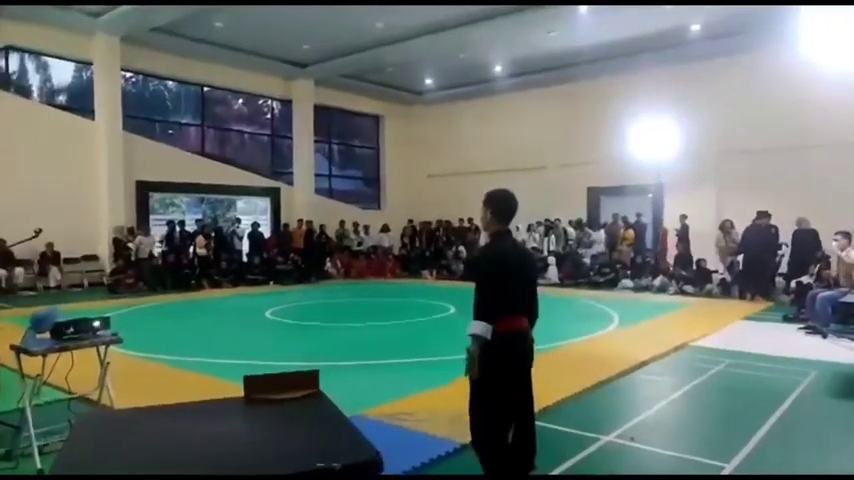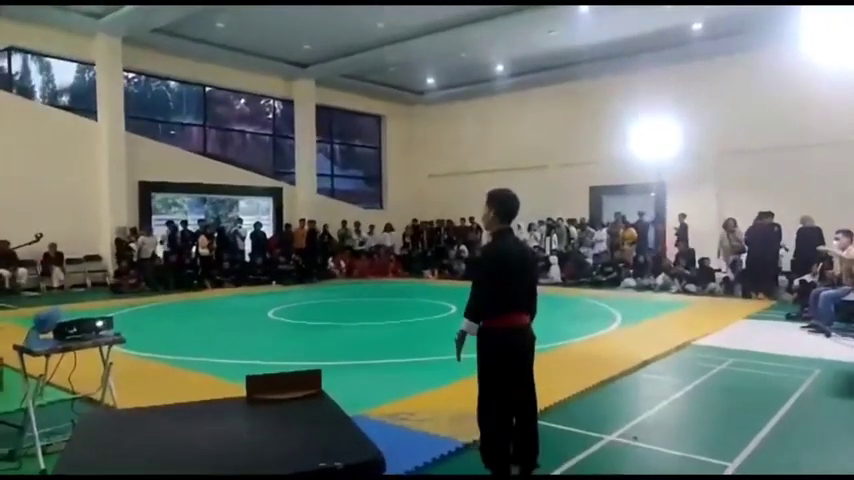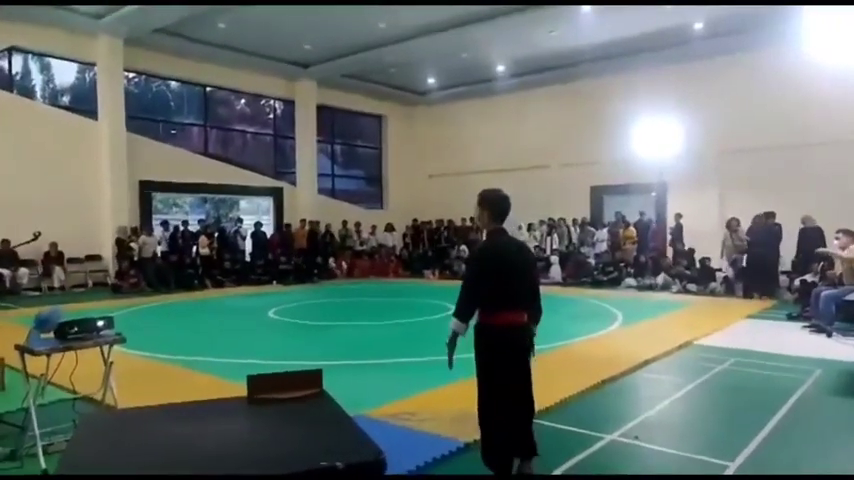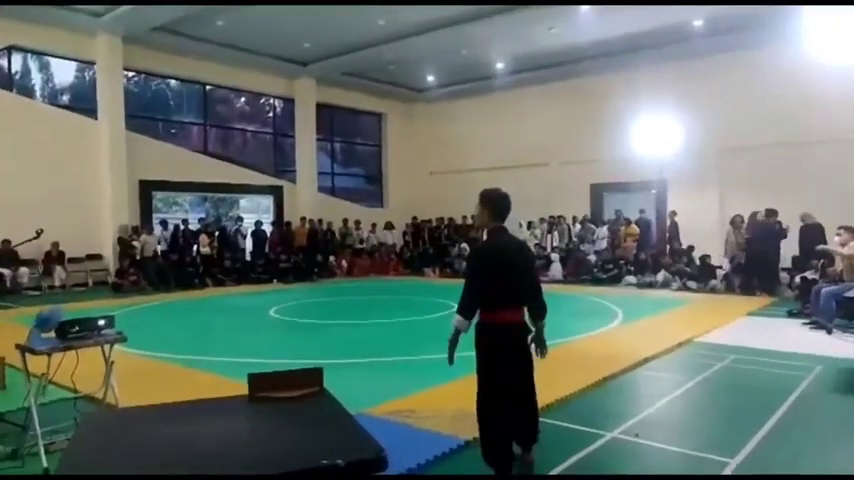
dt=0.3s
person 1, frame 1
left shoulder: (488, 254)
right shoulder: (524, 254)
left elbow: (485, 304)
left wrist: (475, 343)
left hip: (496, 341)
right hip: (521, 338)
left knee: (486, 412)
right knee: (520, 407)
left ankle: (499, 469)
right ankle: (521, 466)
person 1, frame 2
left shoulder: (490, 252)
right shoulder: (525, 251)
left elbow: (480, 298)
left wrist: (464, 331)
left hip: (495, 336)
right hip: (522, 333)
left knee: (494, 406)
right knee: (524, 401)
left ankle: (501, 468)
right ankle: (526, 466)
person 1, frame 3
left shoulder: (483, 252)
right shoulder: (522, 249)
left elbow: (469, 296)
right elbow: (533, 295)
left wrist: (454, 334)
right wrist: (530, 329)
left hip: (492, 332)
right hip: (519, 330)
left knee: (494, 402)
right knee: (521, 396)
left ankle: (502, 466)
right ankle: (525, 458)
person 1, frame 4
left shoulder: (483, 251)
right shoulder: (521, 248)
left elbow: (471, 296)
right elbow: (534, 292)
left wrist: (456, 333)
right wrist: (539, 329)
left hip: (492, 330)
right hip: (518, 327)
left knee: (493, 398)
right knee: (522, 390)
left ankle: (502, 465)
right ankle: (526, 447)
